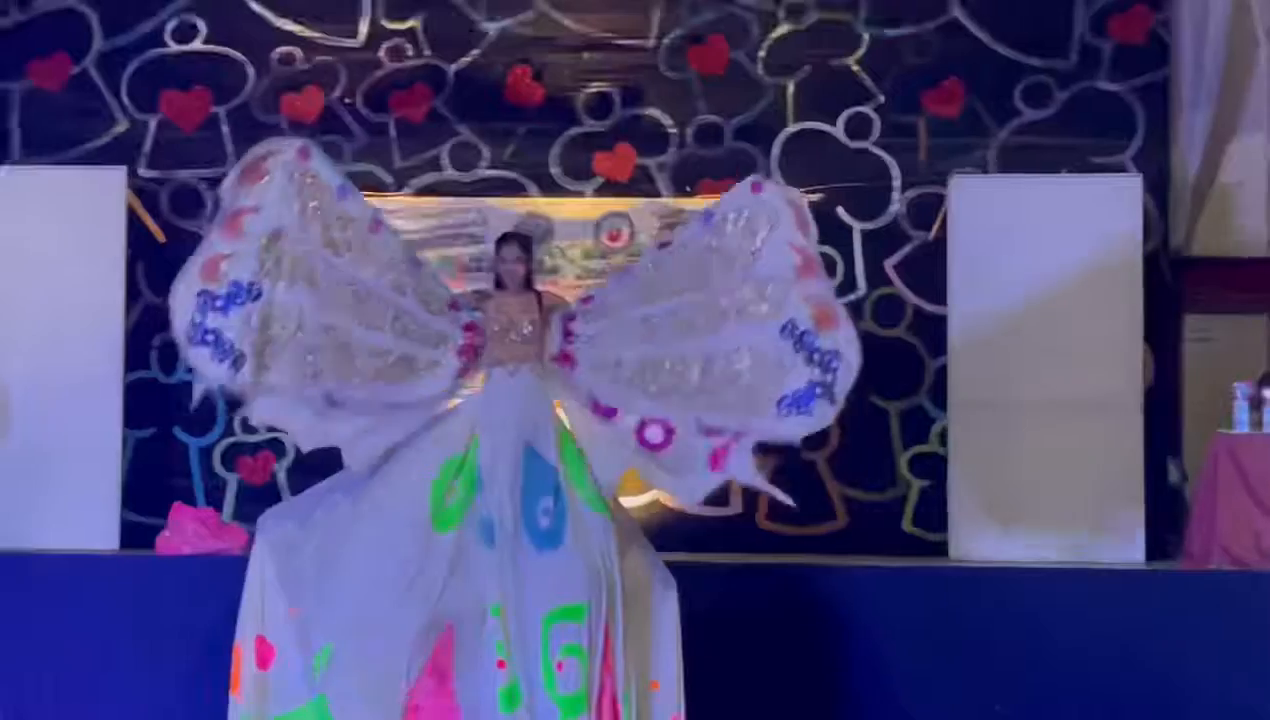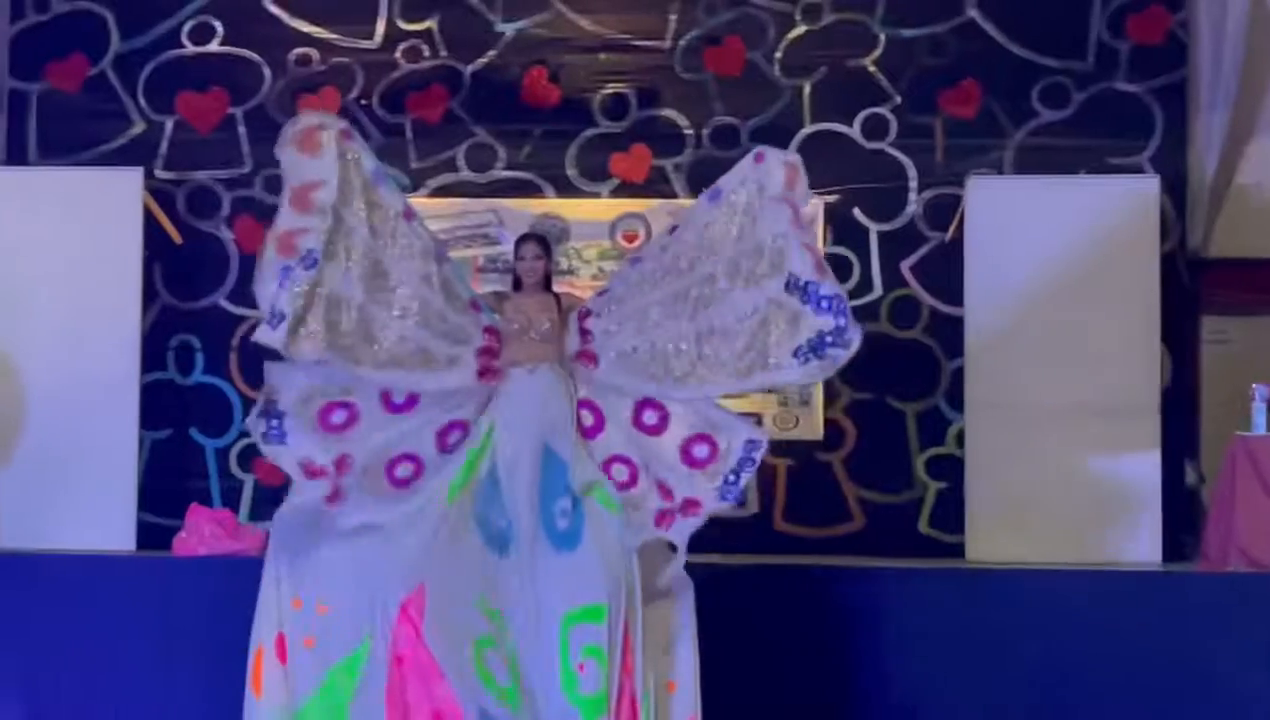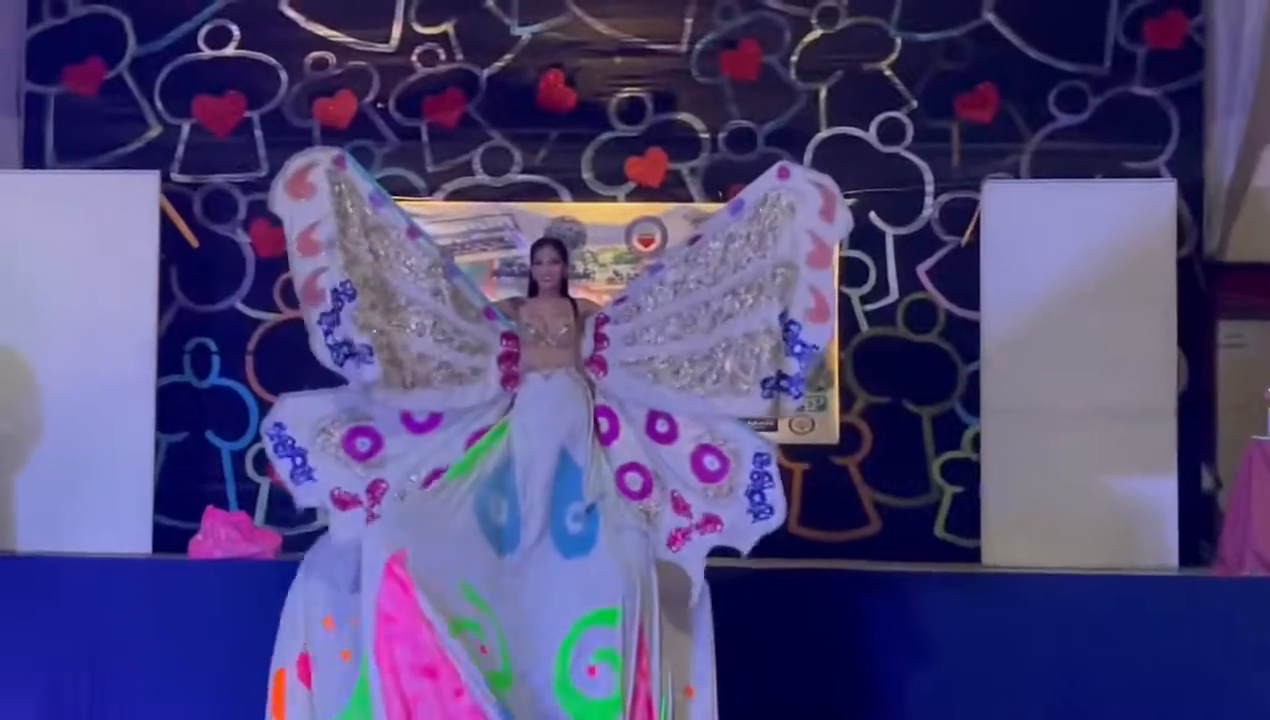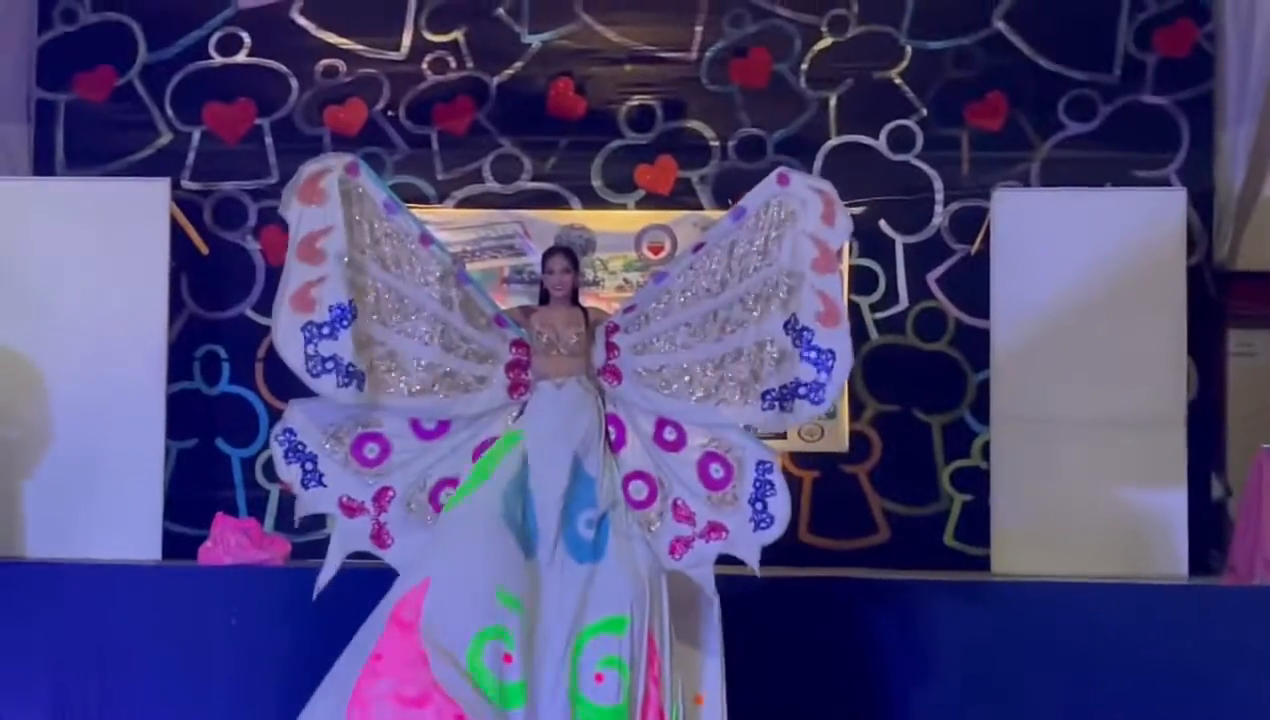
dt=0.4s
person 1, frame 1
left shoulder: (553, 306)
right shoulder: (473, 305)
left elbow: (632, 301)
right elbow: (415, 293)
left hip: (538, 420)
right hip: (486, 420)
left knee: (544, 538)
right knee: (485, 535)
person 1, frame 2
left shoulder: (573, 306)
right shoulder: (493, 304)
left elbow: (642, 295)
right elbow: (431, 288)
left hip: (559, 417)
right hip: (508, 417)
left knee: (566, 541)
right knee: (501, 531)
person 1, frame 3
left shoulder: (588, 311)
right shoulder: (510, 310)
left elbow: (654, 305)
right elbow: (446, 299)
left hip: (576, 421)
right hip: (524, 422)
left knee: (581, 542)
right knee: (513, 529)
person 1, frame 4
left shoulder: (599, 319)
right shoulder: (520, 318)
left elbow: (669, 306)
right elbow: (458, 304)
left hip: (587, 430)
right hip: (534, 430)
left knee: (590, 550)
right knee: (517, 542)
